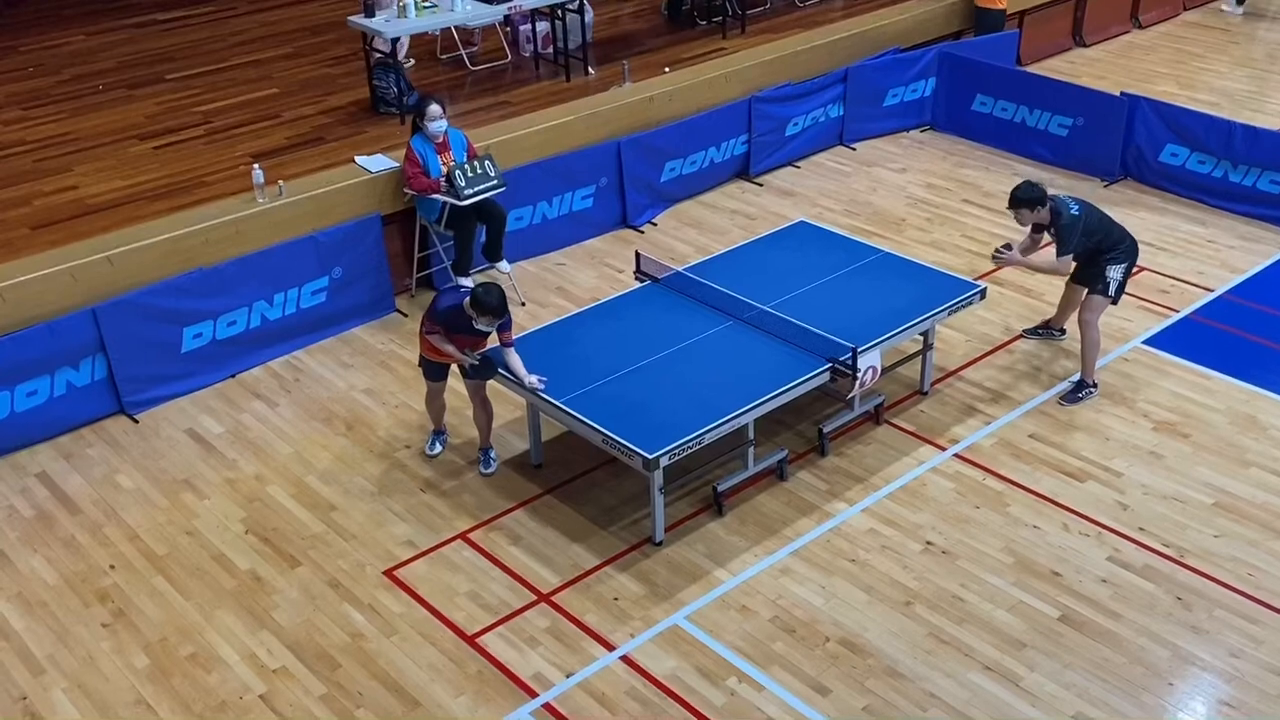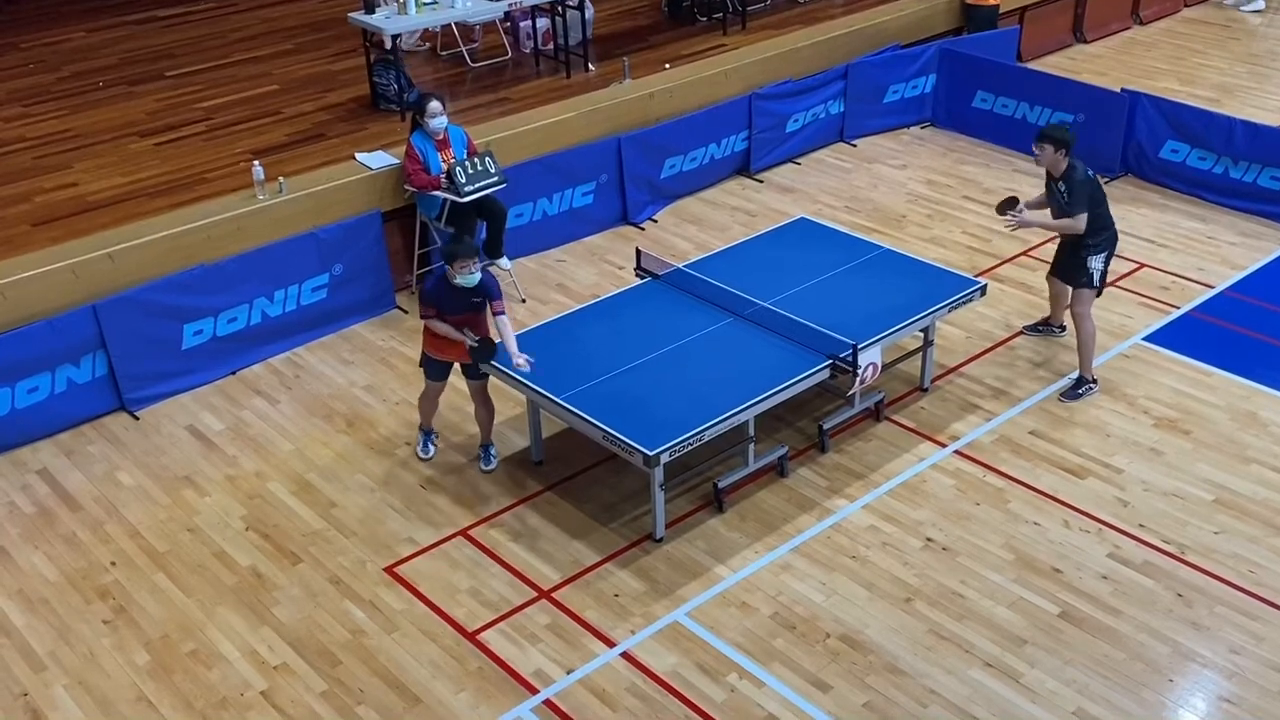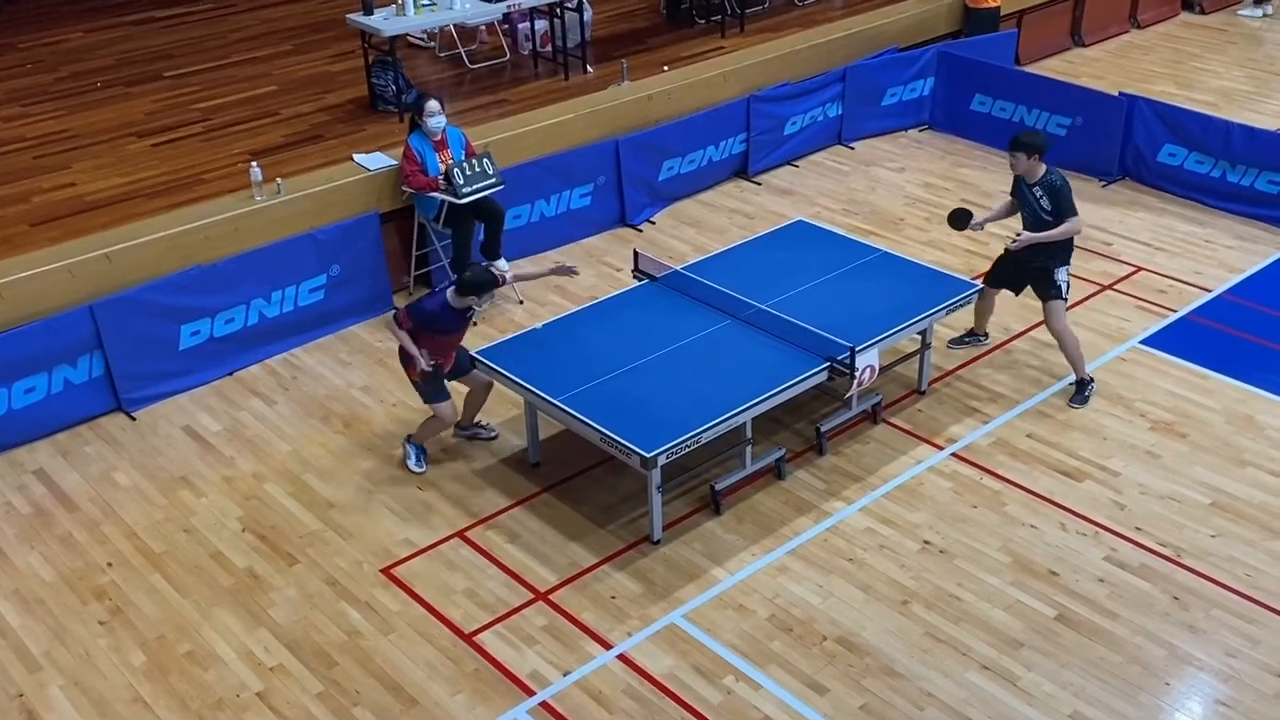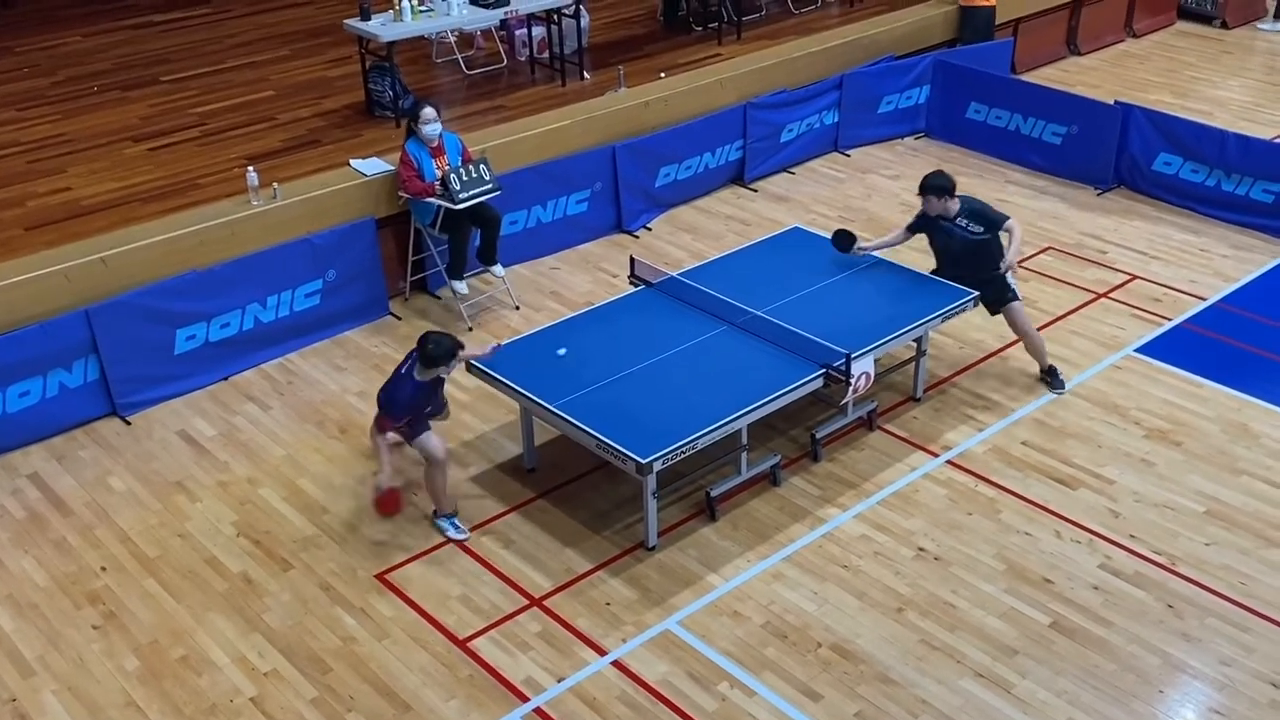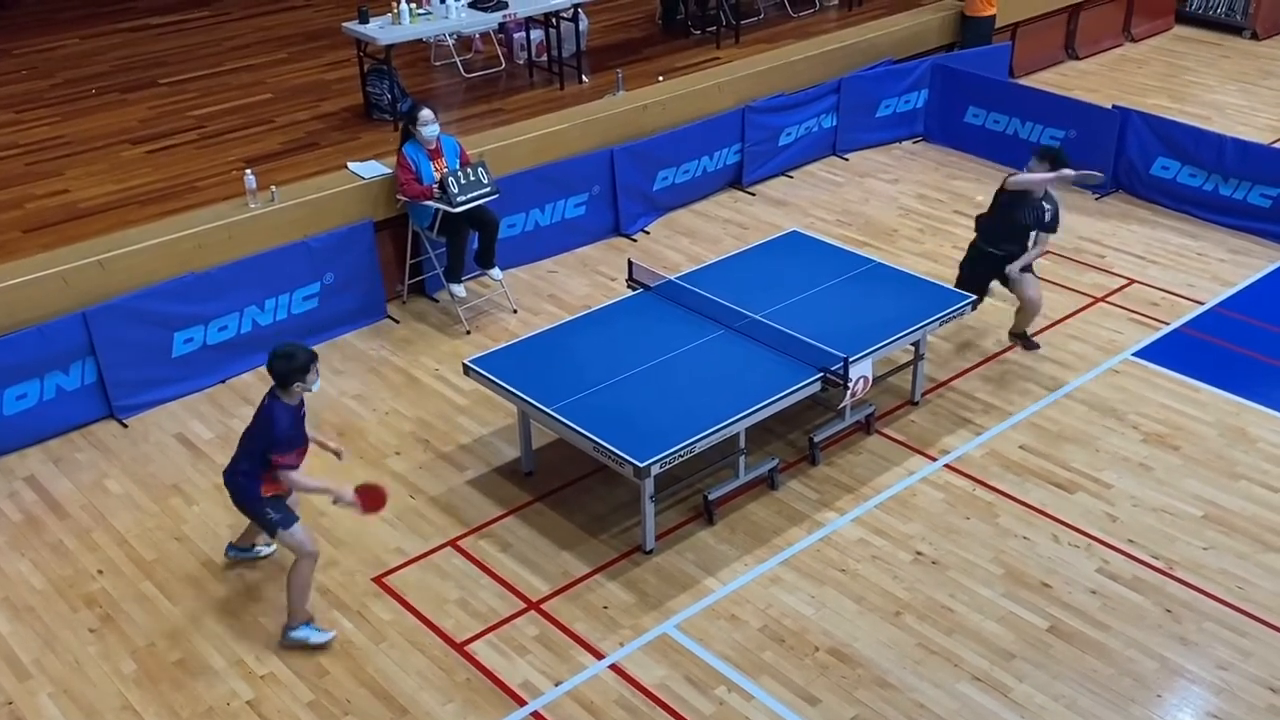
dt=1s
person 1, frame 1
left shoulder: (1066, 221)
right shoulder: (1044, 208)
left elbow: (1062, 268)
right elbow: (1034, 239)
left wrist: (1019, 261)
right wrist: (1014, 253)
left hip: (1118, 254)
right hip: (1093, 249)
left knee: (1087, 317)
right knee: (1073, 287)
left ankle: (1087, 383)
right ankle: (1055, 327)
person 1, frame 2
left shoulder: (1079, 179)
right shoulder: (1053, 170)
left elbow: (1078, 225)
right elbow: (1050, 198)
left wrist: (1034, 223)
right wrist: (1027, 206)
left hip: (1096, 244)
right hip: (1073, 240)
left knee: (1080, 309)
right knee: (1056, 280)
left ankle: (1087, 379)
right ankle: (1055, 324)
person 1, frame 3
left shoulder: (1056, 185)
right shoulder: (1020, 178)
left elbow: (1075, 226)
left wrist: (1034, 237)
right wrist: (984, 219)
left hip: (1052, 260)
right hip: (1023, 251)
left knee: (1056, 324)
right knee: (984, 289)
left ankle: (1084, 380)
right ankle: (978, 333)
person 1, frame 4
left shoulder: (976, 211)
right shoulder: (929, 215)
left elbow: (1014, 227)
right elbow: (903, 234)
left wrist: (1011, 255)
right wrist: (870, 246)
left hip: (989, 272)
right hip: (952, 272)
left knee: (1023, 326)
left ankle: (1047, 368)
person 1, frame 5
left shoulder: (1050, 207)
right shoulder: (1015, 182)
left elbow: (1041, 246)
right elbow: (1015, 182)
left wrist: (1019, 264)
right wrist: (1057, 175)
left hip: (1014, 257)
right hip: (984, 250)
left knee: (1033, 301)
left ankle: (1019, 331)
person 2, frame 1
left shoulder: (500, 315)
right shoulder: (443, 307)
left elbow: (508, 351)
right elbow: (430, 333)
left wrist: (525, 376)
right wrist: (460, 356)
left hip: (472, 349)
right hip: (437, 348)
left knee: (478, 396)
right knee: (435, 392)
left ankle: (486, 448)
right ankle: (438, 432)
person 2, frame 2
left shoulder: (486, 281)
right shoulder: (432, 287)
left elbow: (501, 319)
right elbow: (431, 320)
left wrist: (514, 353)
right wrist: (461, 337)
left hip: (477, 345)
right hip: (439, 347)
left knee: (480, 396)
right knee: (432, 392)
left ankle: (486, 445)
right ankle: (426, 430)
person 2, frame 3
left shoulder: (470, 289)
right shoulder: (430, 308)
left elbow: (512, 276)
right elbow: (395, 324)
left wrist: (552, 271)
right wrist: (416, 355)
left hip: (449, 352)
right hip: (425, 365)
left knee: (483, 382)
right knee: (446, 414)
left ankle: (465, 426)
right ankle: (415, 443)
person 2, frame 4
left shoulder: (430, 354)
right shoulder: (402, 396)
right elbow: (378, 431)
left wrist: (479, 354)
right wrist: (385, 471)
left hip: (428, 401)
right hip: (410, 416)
left knee: (440, 413)
right knee: (437, 455)
left ankle: (404, 435)
right ankle: (444, 513)
person 2, frame 5
left shoulder: (283, 396)
right shoulder: (283, 425)
right elbow: (290, 479)
left wrist: (321, 442)
right wrist: (337, 491)
left hip: (245, 474)
right hip: (252, 489)
left knee: (287, 501)
right knee: (309, 551)
left ankle: (241, 547)
right ankle: (297, 626)
person 3, frame 1
left shoulder: (457, 136)
right shoulder: (416, 146)
left elbow: (474, 161)
right elbow: (413, 181)
right wrist: (437, 185)
right hip: (437, 202)
left knee: (498, 213)
right knee: (467, 220)
left ankle: (494, 255)
right ankle: (461, 272)
person 3, frame 2
left shoulder: (457, 133)
right shoulder: (416, 143)
right elbow: (414, 177)
right wrist: (437, 181)
right hip: (438, 199)
left knee: (498, 210)
right knee: (467, 218)
left ankle: (494, 252)
person 3, frame 3
left shoulder: (455, 134)
right shoulder: (414, 143)
right elbow: (411, 179)
right wrist: (436, 183)
right hip: (436, 200)
left knee: (496, 212)
right knee: (465, 221)
left ankle: (492, 254)
right ankle: (460, 270)
person 3, frame 4
left shoulder: (452, 140)
right shoulder: (411, 150)
left elbow: (469, 165)
right elbow: (408, 184)
right wrist: (432, 188)
right hip: (432, 206)
left knee: (493, 217)
right knee: (462, 225)
left ankle: (488, 259)
right ankle: (455, 275)
person 3, frame 5
left shoulder: (450, 142)
right shoulder: (408, 152)
left elbow: (467, 168)
right elbow: (406, 187)
right wrist: (430, 191)
right hip: (430, 209)
left knee: (490, 220)
right knee: (460, 228)
left ankle: (485, 262)
right ankle: (453, 277)
